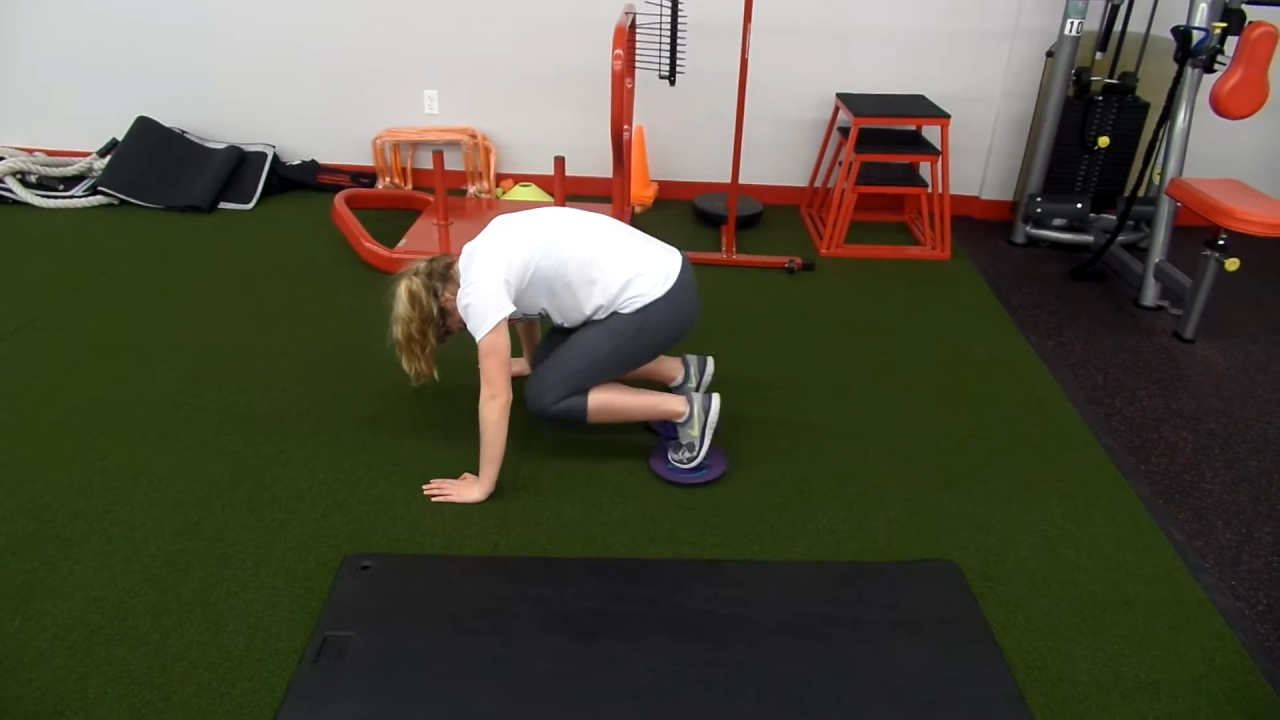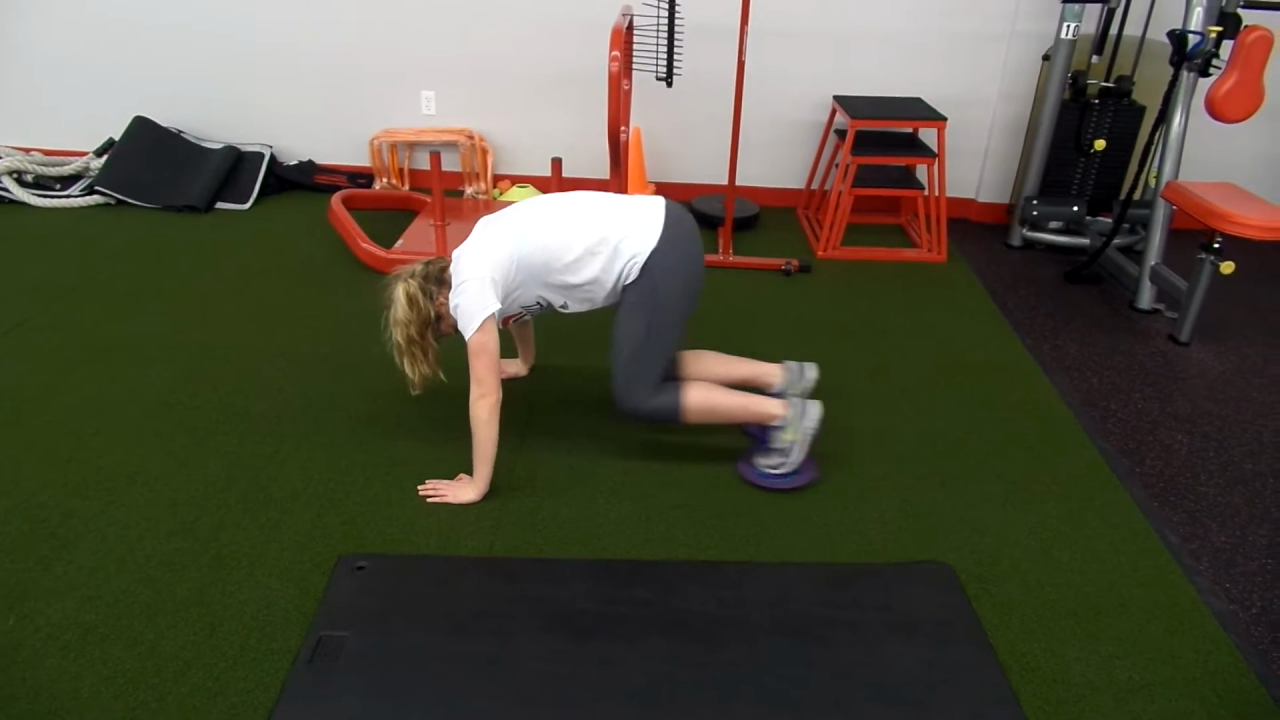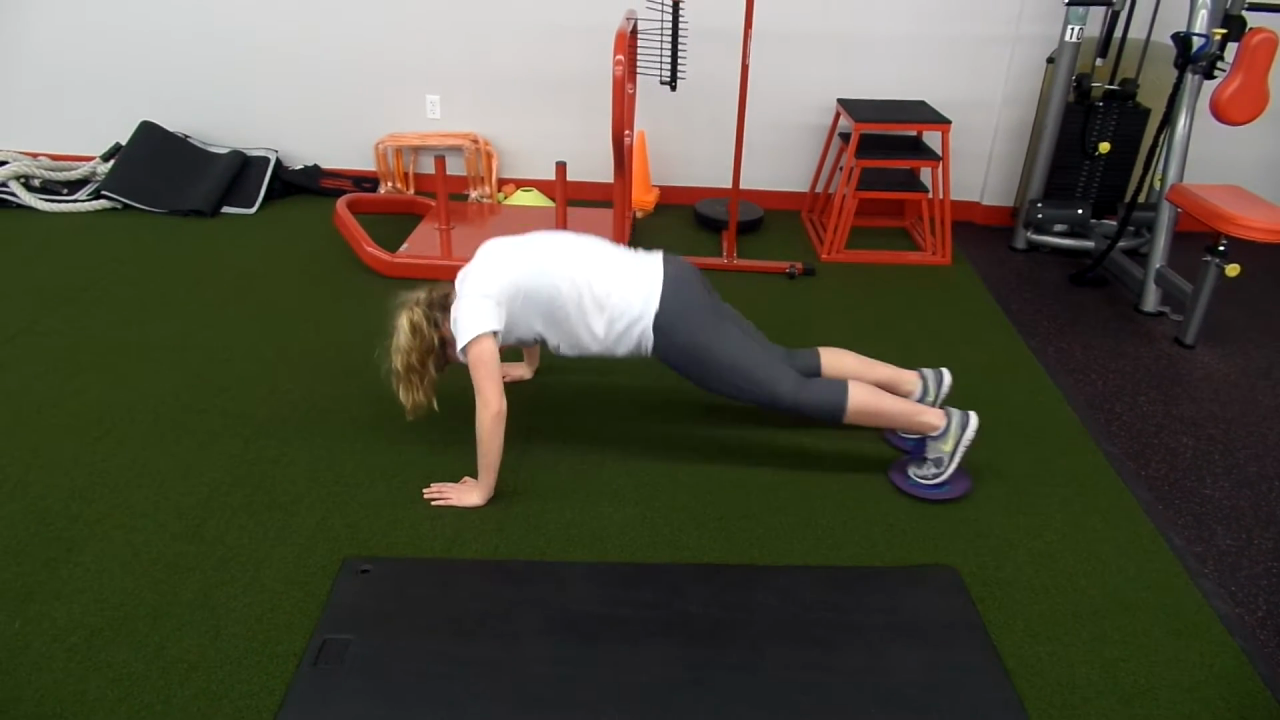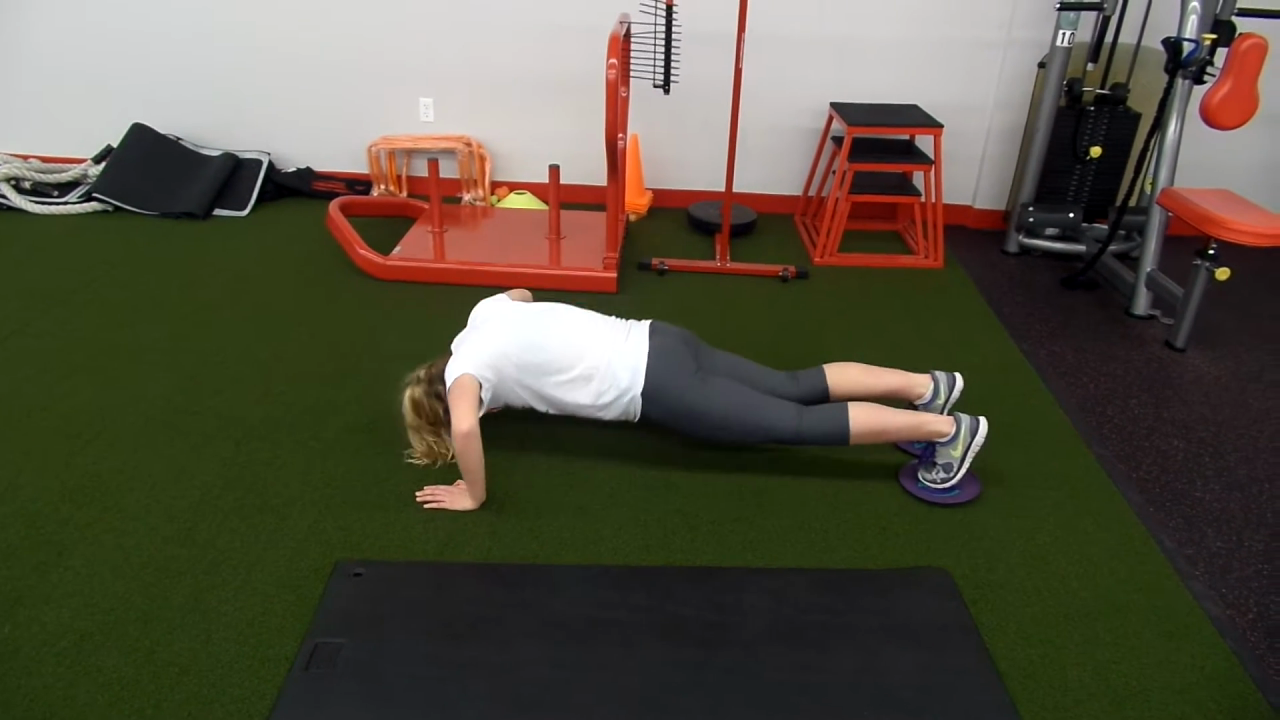
dt=0.4s
person 1, frame 1
left shoulder: (478, 289)
right shoulder: (484, 253)
left elbow: (496, 396)
left wrist: (482, 486)
right wrist: (529, 360)
left hip: (658, 299)
right hip: (654, 271)
left knee: (545, 398)
right knee: (554, 362)
left ankle: (684, 408)
right ankle: (678, 371)
person 1, frame 2
left shoulder: (467, 288)
right shoulder: (478, 255)
left elbow: (486, 396)
left wrist: (476, 486)
right wrist: (525, 362)
left hip: (656, 254)
right hip: (661, 227)
left knee: (638, 397)
right knee: (650, 367)
left ankle: (781, 413)
right ankle: (778, 376)
person 1, frame 3
left shoulder: (470, 309)
right shoulder: (484, 267)
left elbow: (492, 408)
left wrist: (481, 490)
right wrist: (529, 362)
left hip: (660, 313)
right hip: (665, 279)
left knee: (781, 389)
right knee: (781, 362)
left ankle: (938, 424)
right ankle: (916, 383)
person 1, frame 4
left shoulder: (463, 370)
right shoulder: (483, 316)
left elbow: (466, 429)
right elbow: (524, 294)
left wrist: (473, 496)
left hip: (654, 386)
right hip: (657, 343)
left knee: (790, 423)
right knee: (794, 387)
left ankle: (947, 430)
right ankle: (928, 387)
